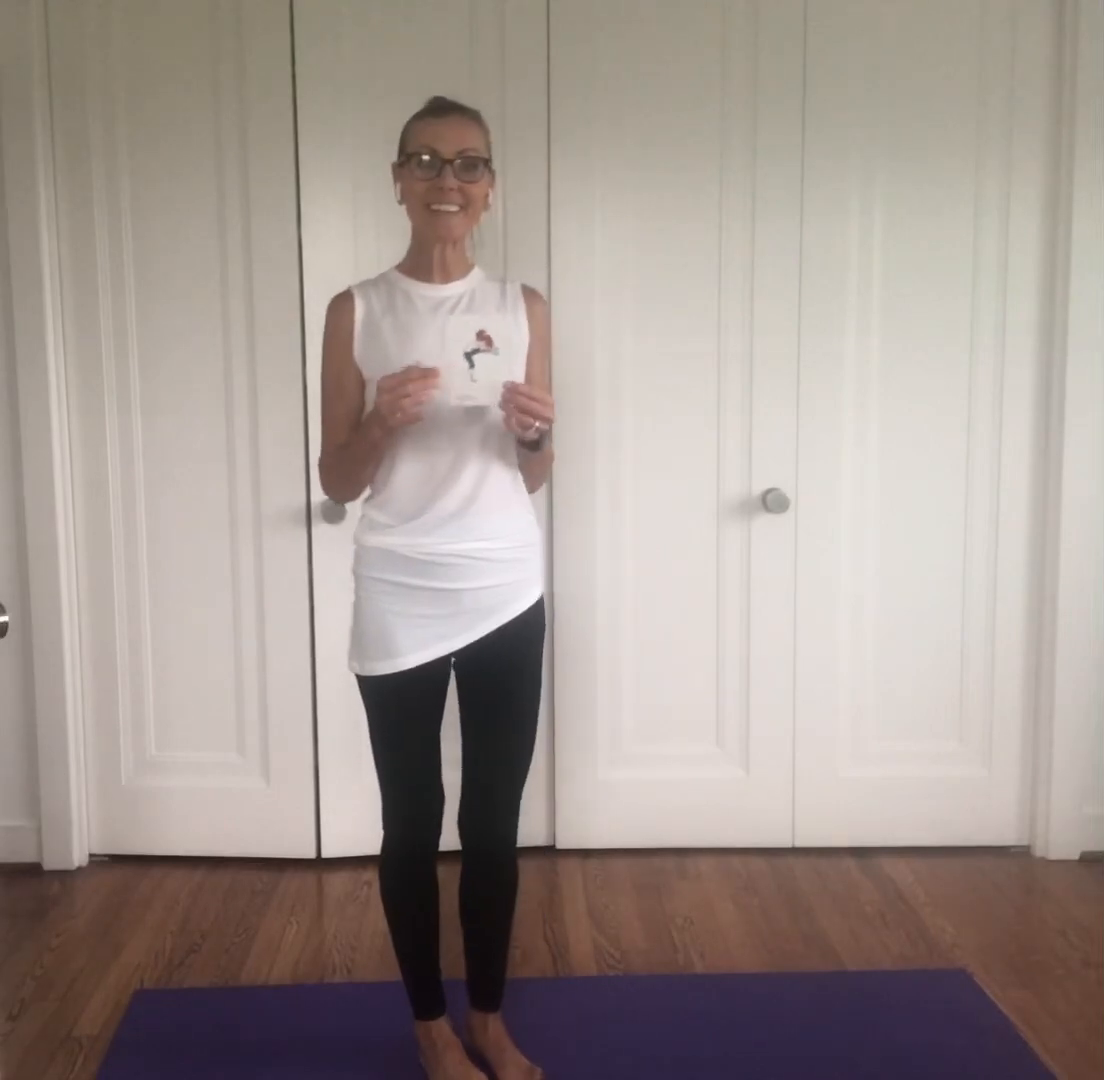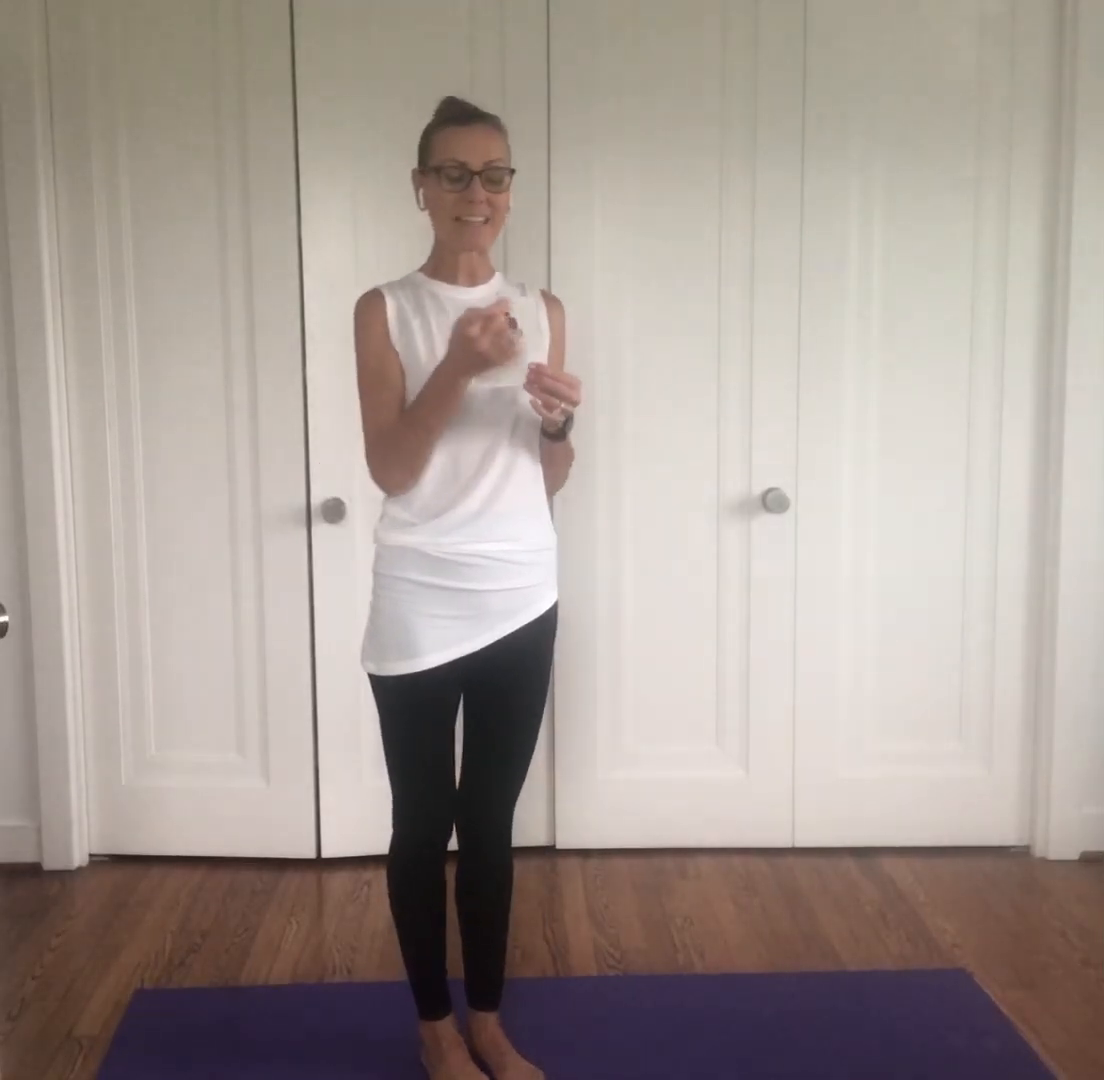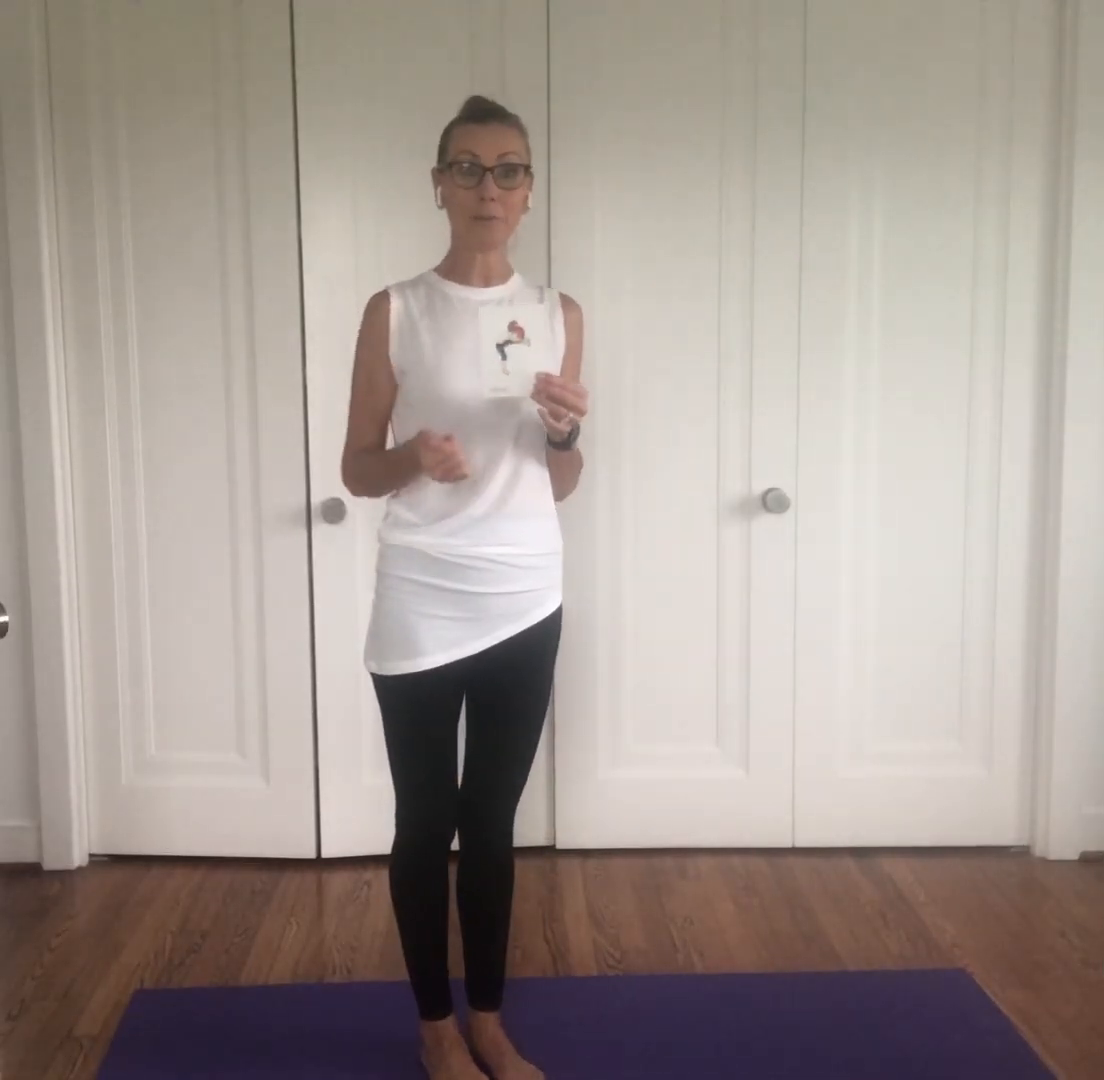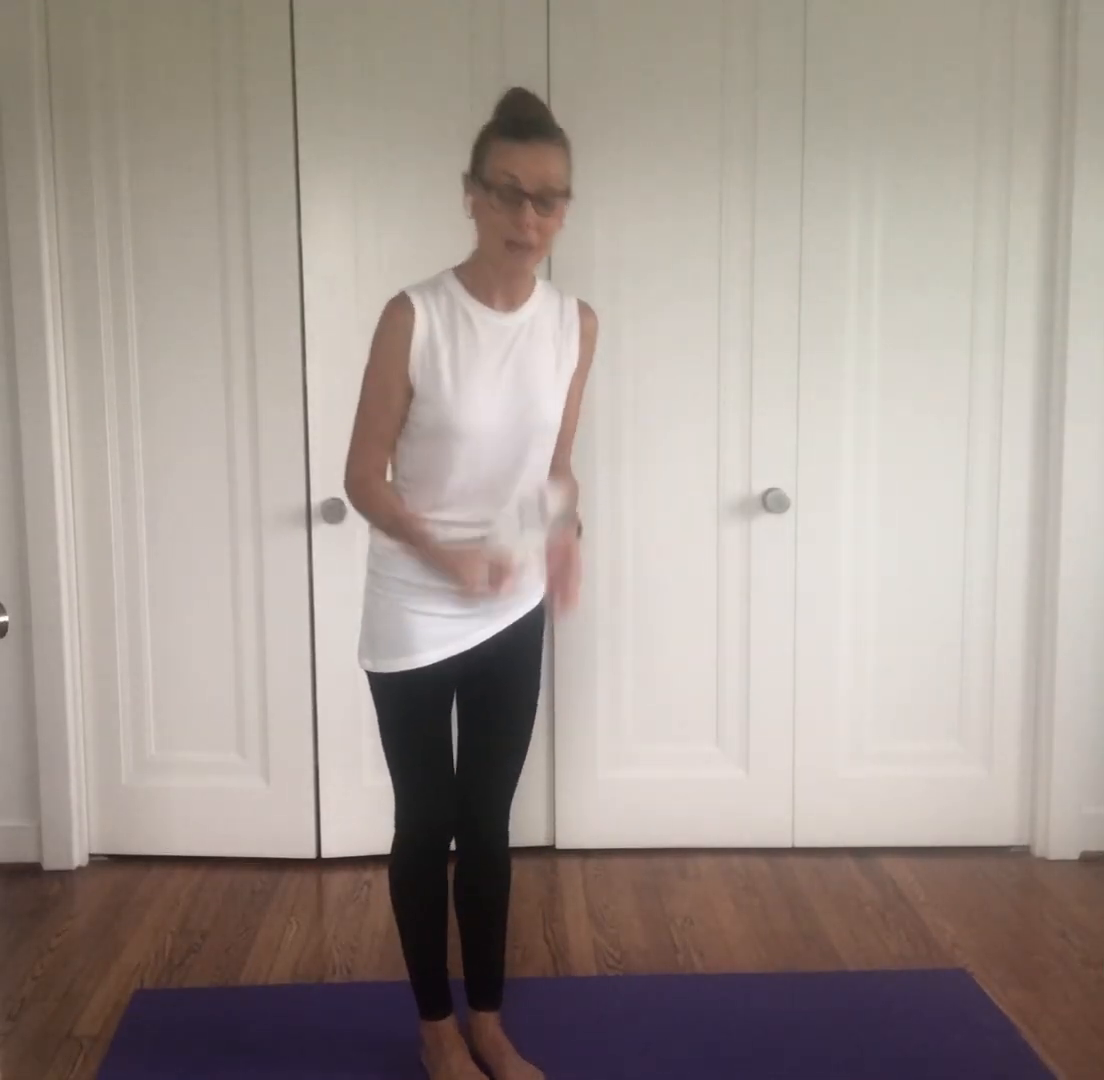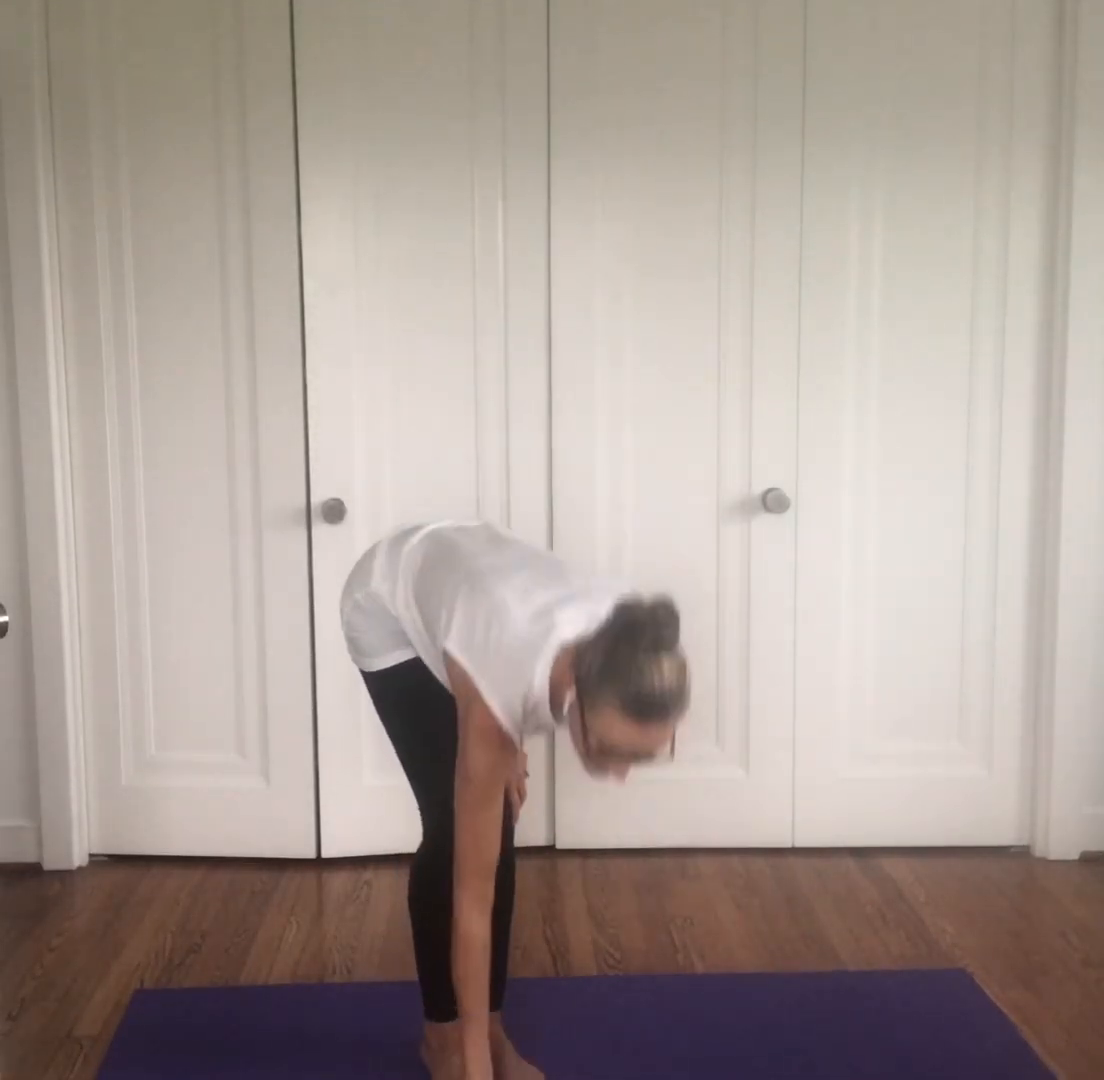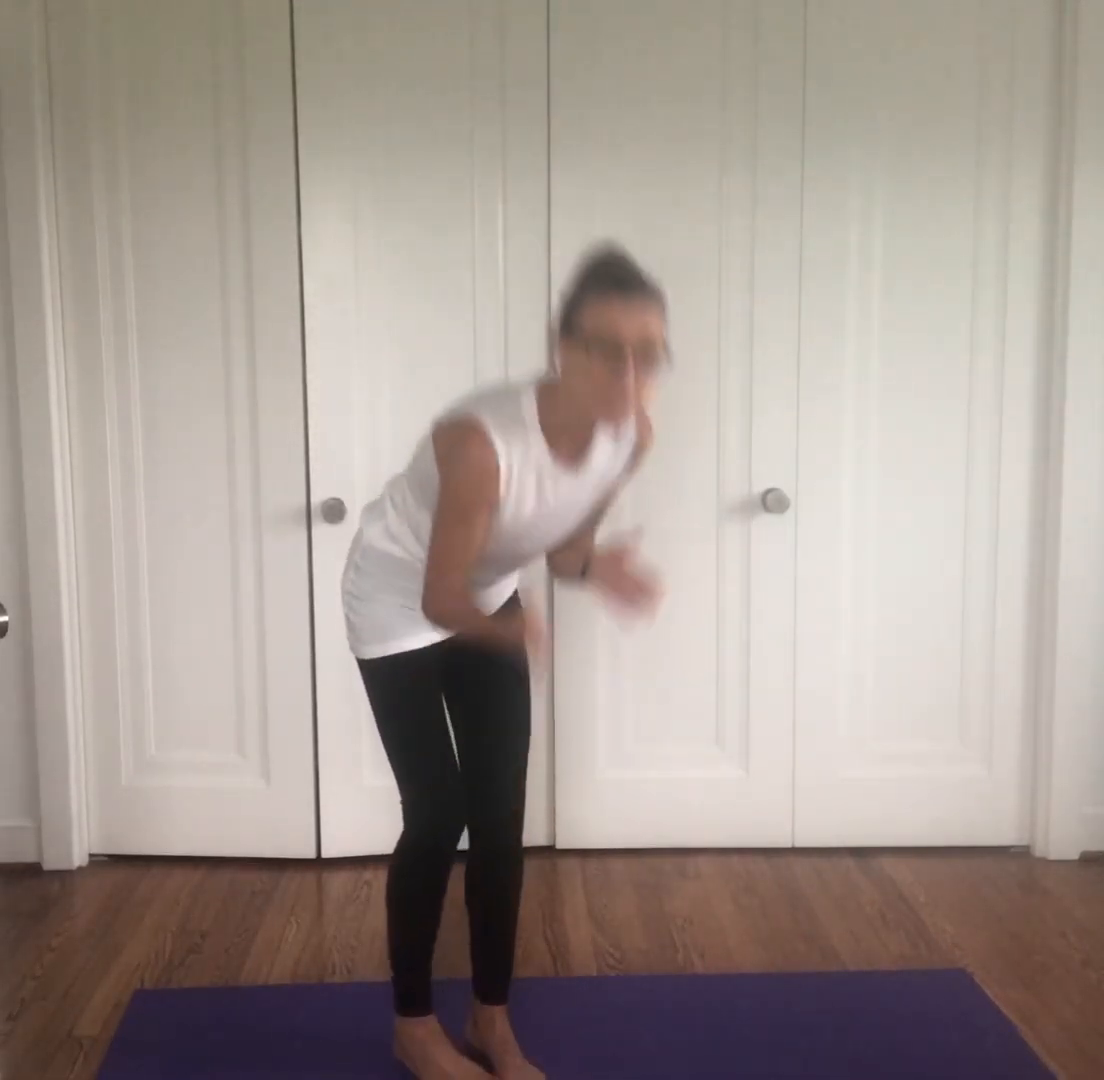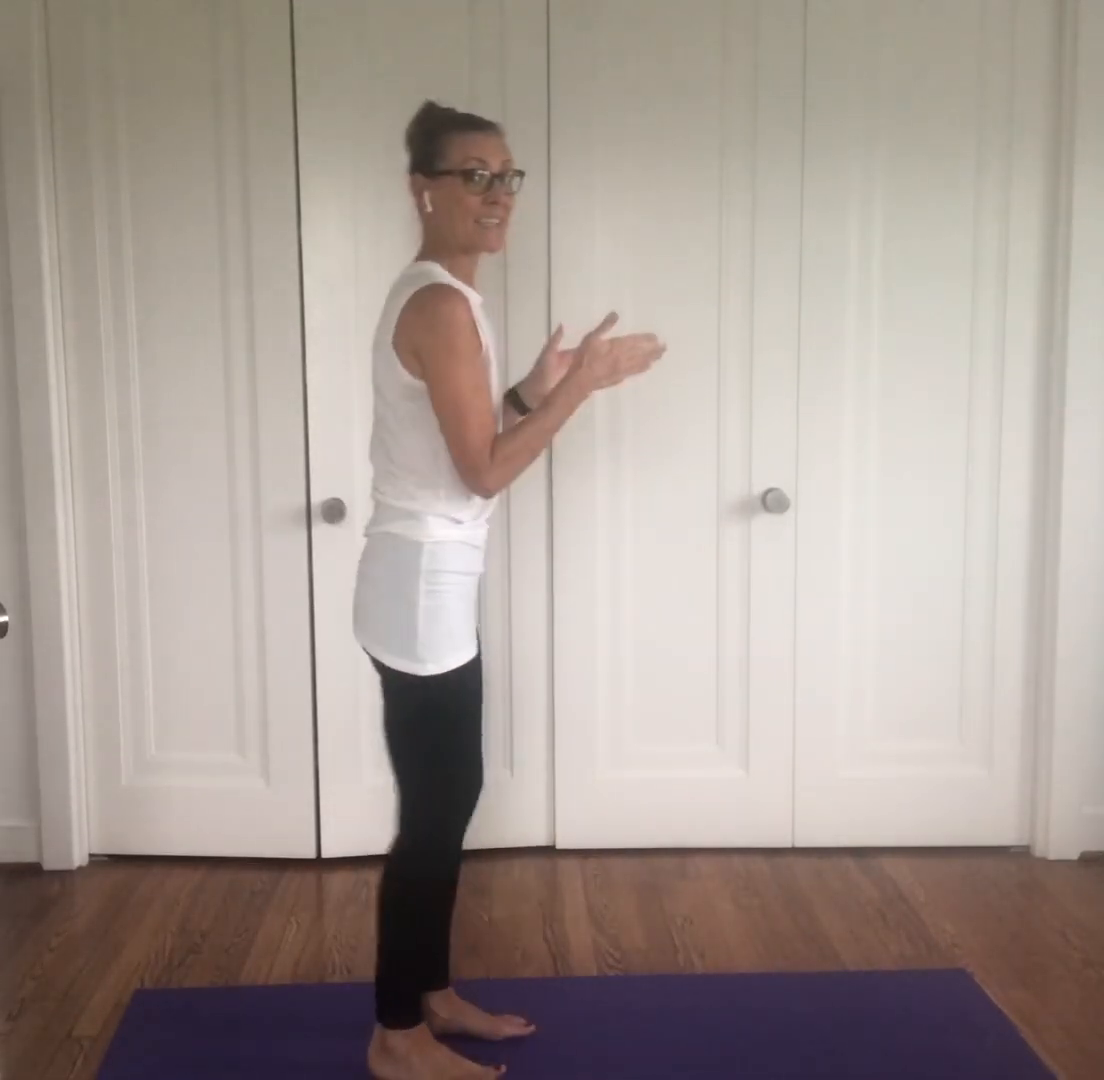
dt=0.7s
person 1, frame 1
left shoulder: (522, 308)
right shoulder: (356, 312)
left elbow: (537, 479)
right elbow: (337, 482)
left wrist: (533, 434)
right wrist: (382, 420)
left hip: (507, 598)
right hip: (401, 605)
left knee: (494, 821)
right knee: (412, 825)
person 1, frame 2
left shoulder: (541, 312)
right shoulder: (385, 310)
left elbow: (551, 480)
right elbow: (390, 470)
left wrist: (556, 421)
right wrist: (457, 369)
left hip: (520, 602)
right hip: (419, 607)
left knee: (490, 821)
right knee: (422, 823)
person 1, frame 3
left shoulder: (557, 314)
right shoulder: (393, 312)
left elbow: (563, 484)
right elbow: (356, 471)
left wrist: (563, 433)
right wrist: (416, 455)
left hip: (525, 605)
right hip: (421, 609)
left knee: (492, 821)
right knee: (425, 824)
person 1, frame 4
left shoulder: (575, 324)
right shoulder: (413, 318)
left elbow: (555, 467)
right elbow: (364, 481)
left wrist: (565, 529)
right wrist: (441, 551)
left hip: (514, 610)
right hip: (414, 612)
left knee: (487, 822)
right knee: (425, 824)
person 1, frame 5
left shoulder: (631, 647)
right elbow: (472, 903)
right hip: (388, 607)
left knee: (495, 830)
right knee: (452, 830)
left ankle: (491, 1022)
right ankle: (441, 1030)
person 1, frame 6
left shoulder: (630, 430)
right shoulder: (483, 441)
left elbow: (566, 542)
right elbow: (438, 603)
left wrist: (597, 571)
right wrist: (511, 628)
left hip: (486, 597)
right hip: (397, 602)
left knee: (502, 822)
right knee: (438, 818)
person 1, frame 7
left shoulder: (438, 298)
right shoulder: (440, 304)
right elbow: (484, 469)
left wrist: (533, 390)
right wrist: (581, 383)
left hip: (433, 580)
right hip: (424, 586)
left knee: (446, 803)
right knee: (434, 812)
left ankle: (429, 990)
